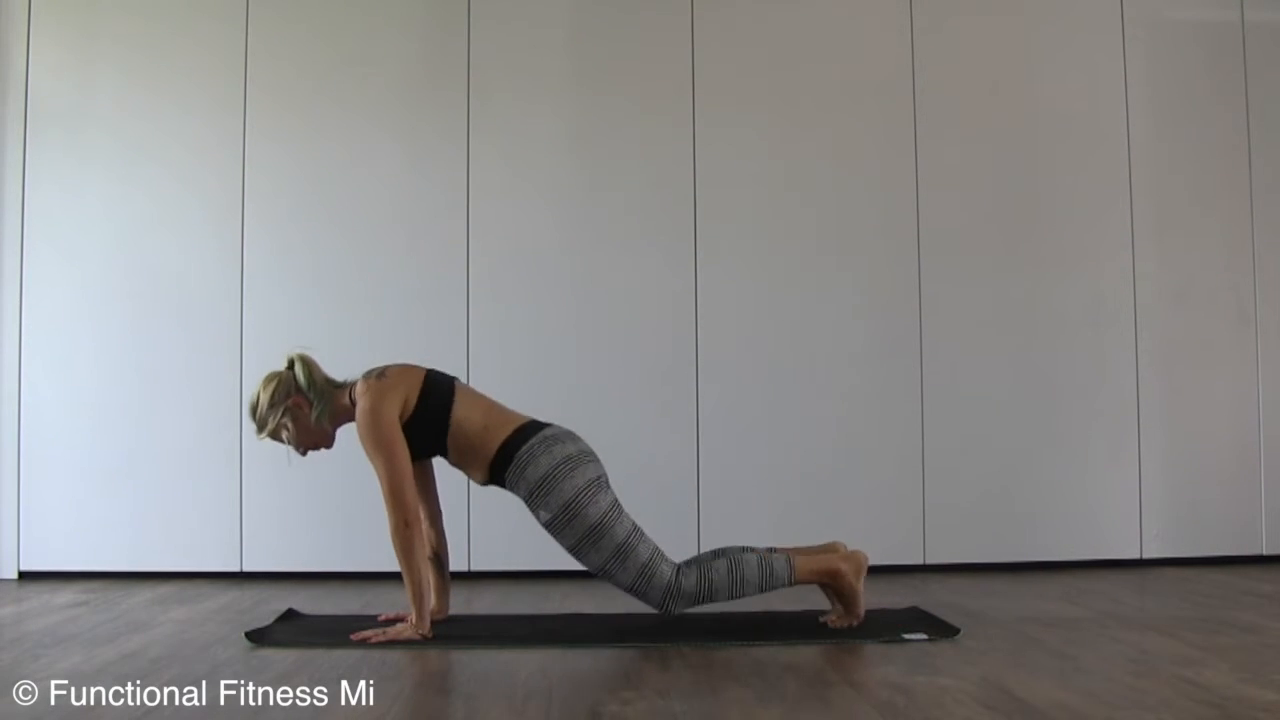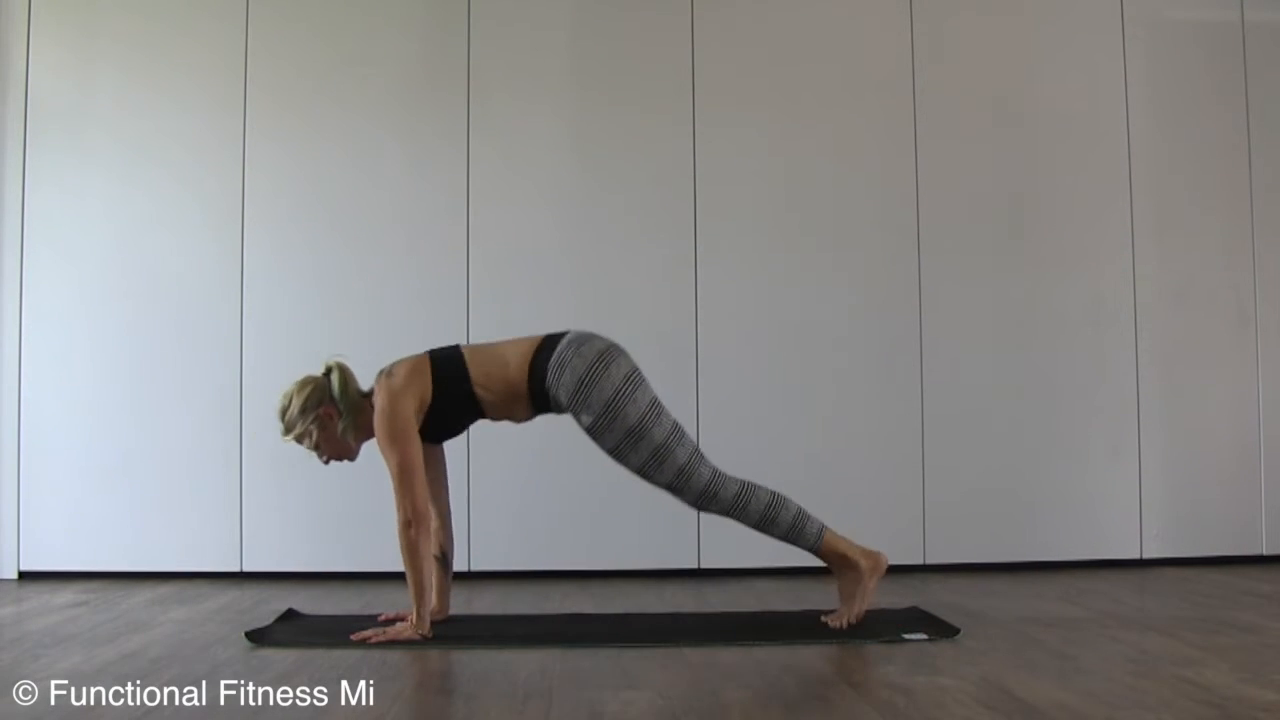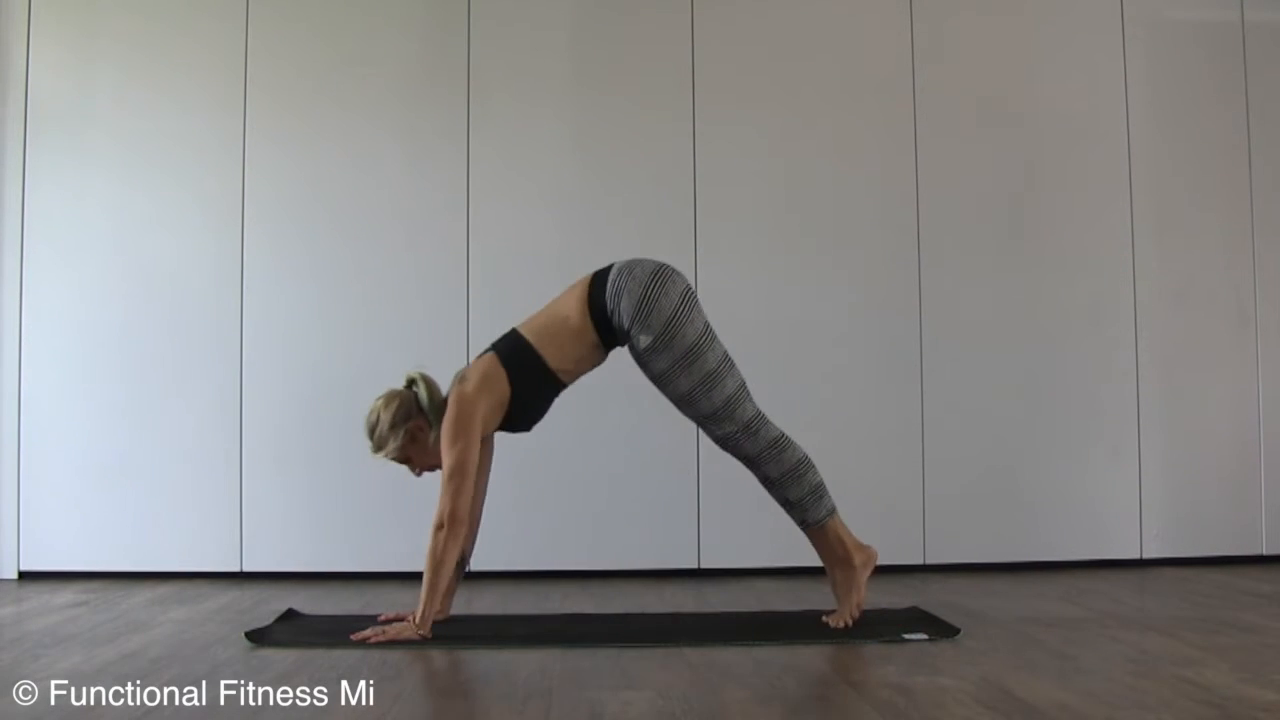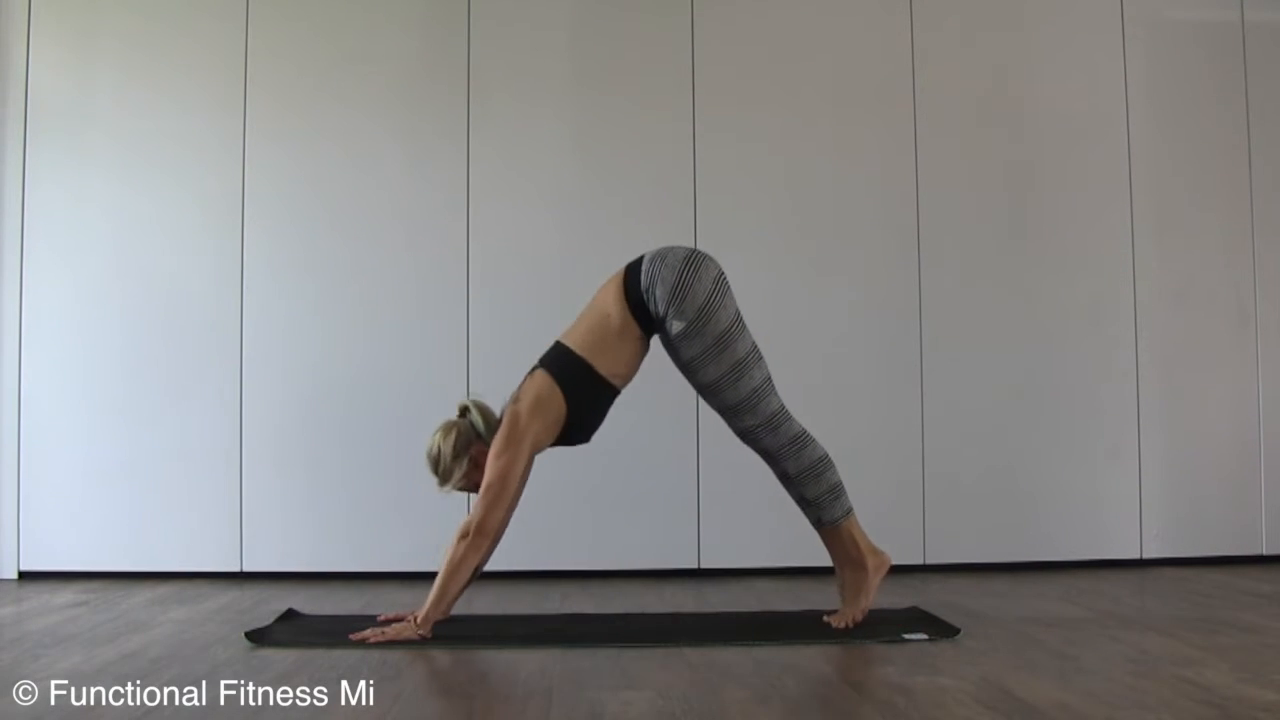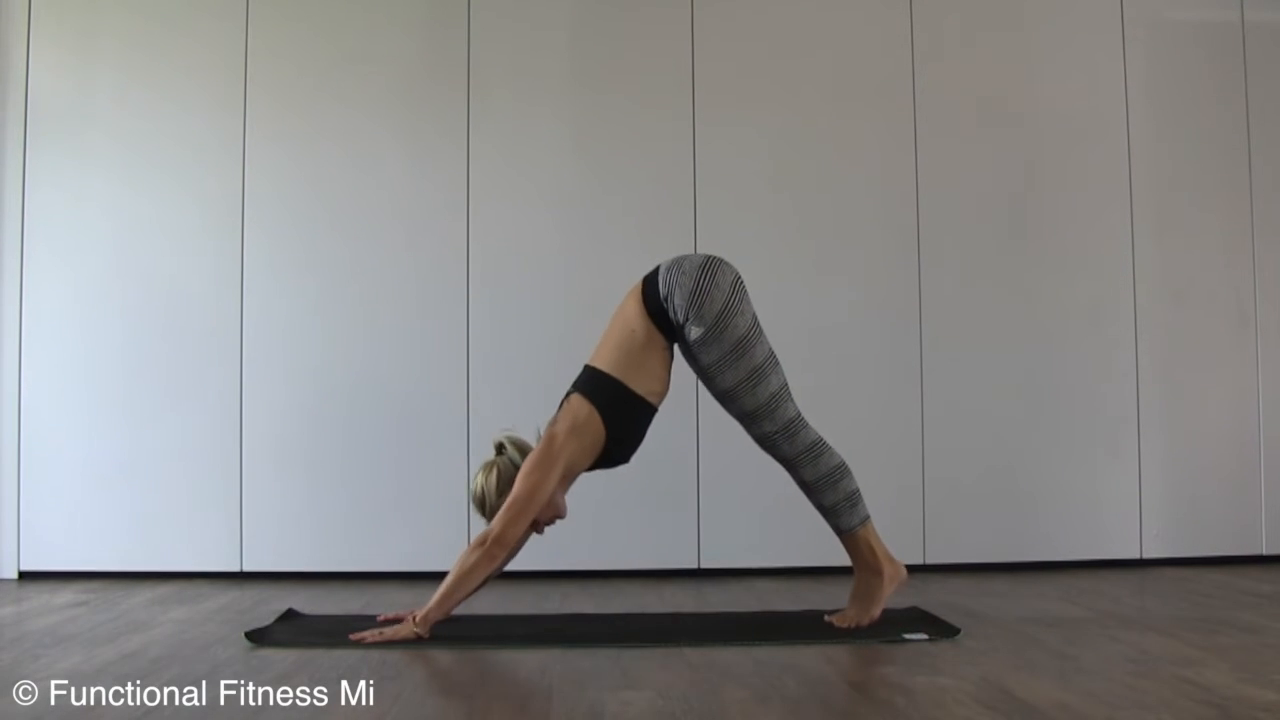
dt=0.3s
person 1, frame 1
left shoulder: (370, 402)
right shoulder: (391, 406)
left elbow: (406, 519)
right elbow: (426, 516)
left wrist: (418, 617)
right wrist: (437, 603)
left hip: (548, 471)
right hip: (553, 464)
left knee: (668, 587)
right knee: (666, 582)
left ankle: (828, 565)
right ankle: (821, 559)
person 1, frame 2
left shoulder: (390, 404)
right shoulder: (411, 411)
left elbow: (415, 519)
right elbow: (437, 514)
left wrist: (416, 617)
right wrist: (435, 602)
left hip: (585, 369)
right hip: (579, 366)
left knee: (703, 484)
right knee: (700, 487)
left ankle: (854, 559)
right ankle: (844, 561)
person 1, frame 3
left shoulder: (464, 408)
right shoulder: (472, 408)
left elbow: (449, 522)
right elbow: (466, 518)
left wrist: (421, 622)
right wrist: (437, 603)
left hip: (641, 297)
right hip: (634, 301)
left knee: (742, 427)
right knee: (738, 434)
left ankle: (847, 553)
right ankle: (840, 557)
person 1, frame 4
left shoulder: (521, 428)
right shoulder: (525, 426)
left elbow: (476, 533)
right elbow: (483, 533)
left wrist: (421, 622)
right wrist: (430, 608)
left hip: (674, 286)
right hip: (664, 294)
left knee: (766, 425)
right knee: (762, 431)
left ankle: (860, 554)
right ankle: (850, 558)
person 1, frame 5
left shoulder: (558, 452)
right shoulder: (557, 451)
left elbow: (492, 545)
right elbow: (498, 546)
left wrist: (421, 622)
right wrist: (429, 610)
left hip: (693, 289)
right hip: (682, 299)
left knee: (783, 432)
right knee: (779, 437)
left ankle: (876, 562)
right ankle: (870, 561)
